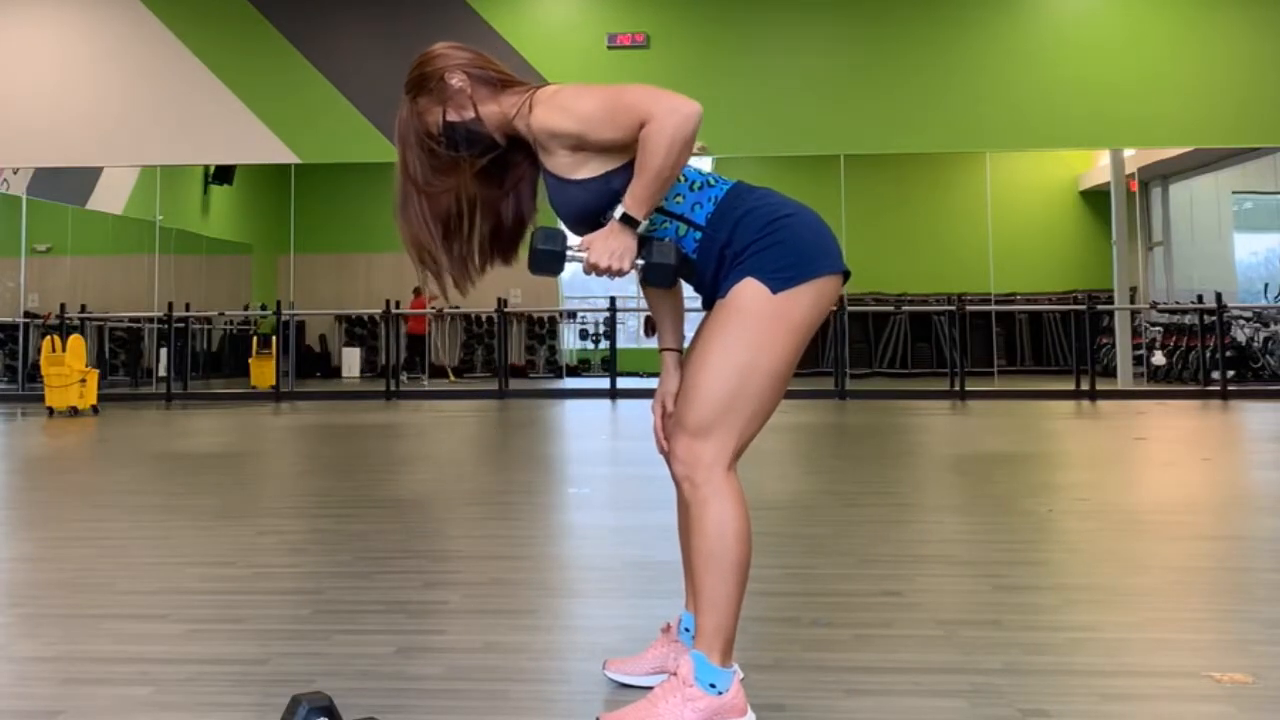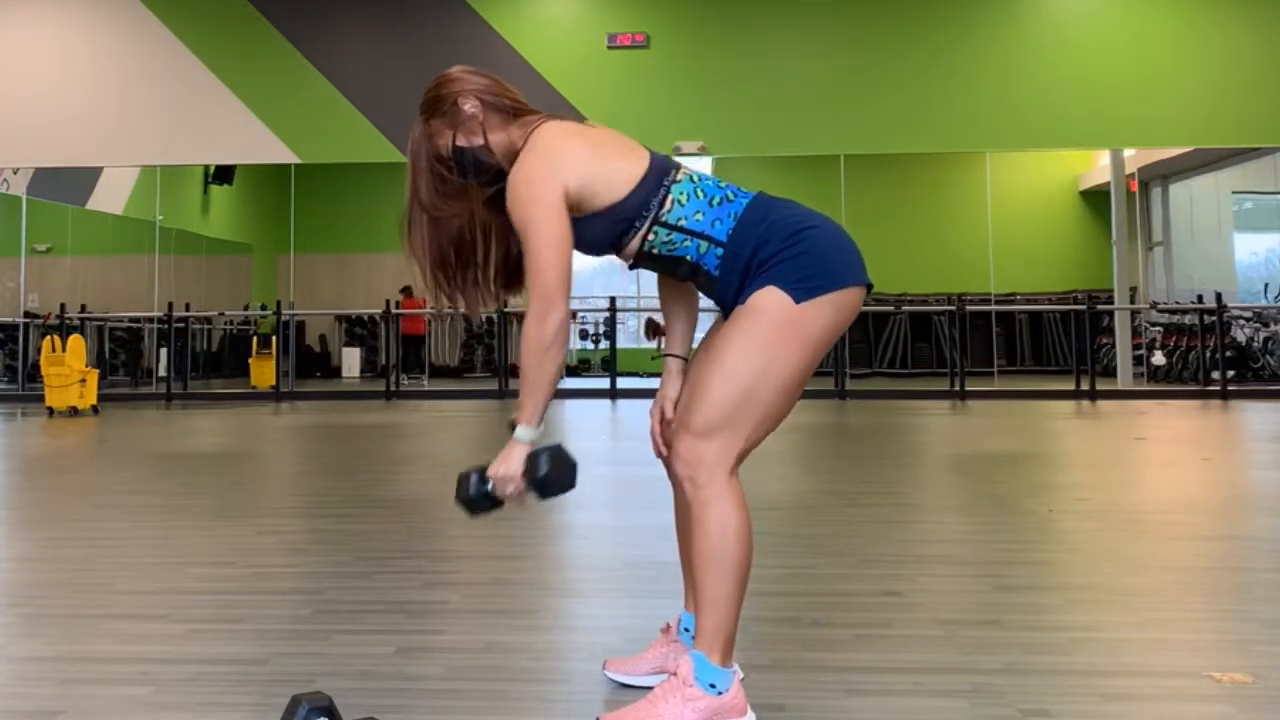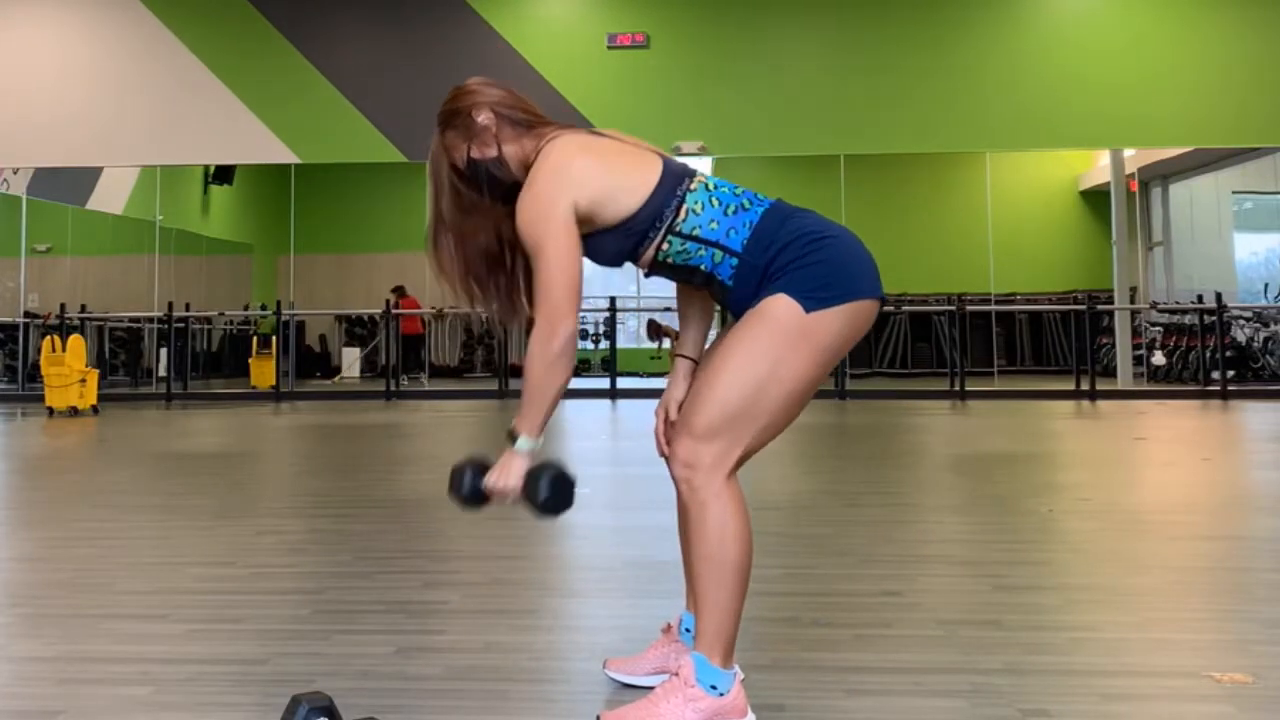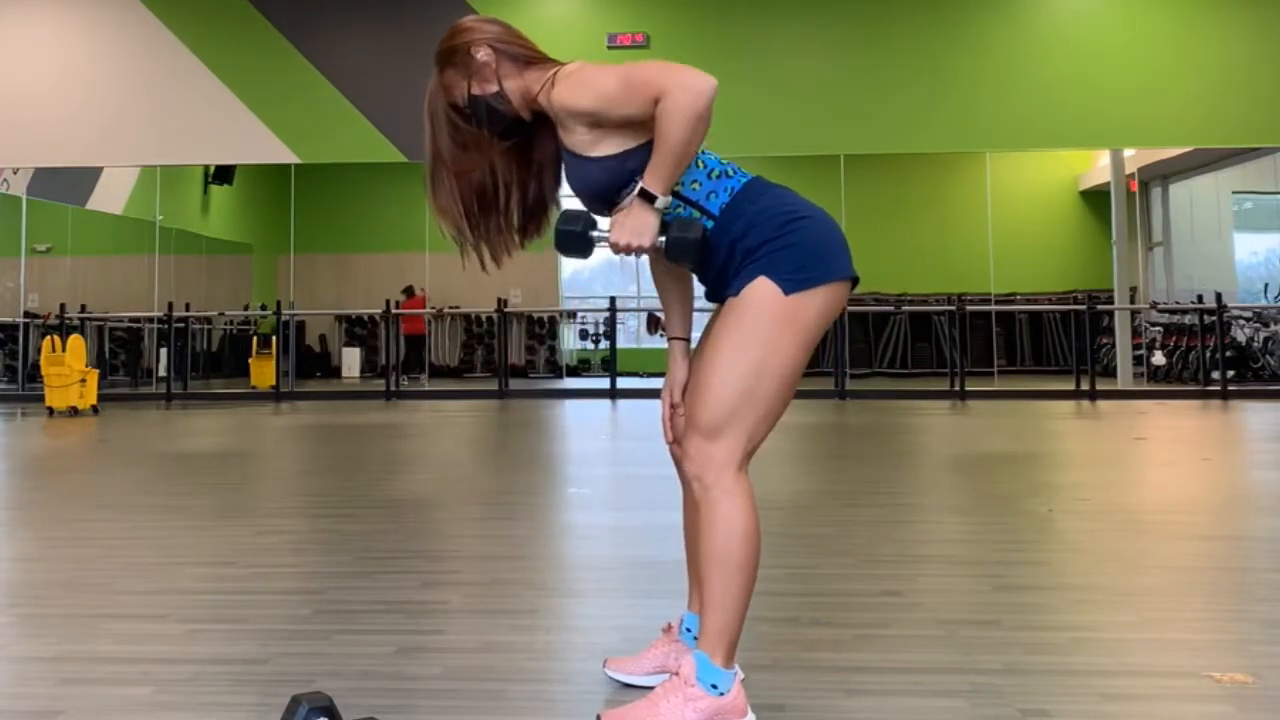
dt=0.5s
person 1, frame 1
left shoulder: (550, 112)
right shoulder: (538, 146)
left elbow: (679, 114)
left wrist: (622, 225)
right wrist: (672, 363)
left hip: (777, 252)
right hip: (768, 257)
left knee: (700, 454)
right knee: (687, 450)
right ankle: (694, 638)
person 1, frame 2
left shoulder: (535, 164)
right shoulder: (563, 147)
left elbow: (550, 313)
left wrist: (522, 437)
right wrist: (675, 366)
left hip: (800, 265)
right hip: (793, 266)
left knee: (703, 455)
right knee: (685, 448)
right ankle: (693, 638)
person 1, frame 3
left shoulder: (546, 179)
right shoulder: (583, 154)
left elbow: (555, 331)
left wrist: (518, 450)
right wrist: (685, 367)
left hip: (814, 273)
right hip: (807, 271)
left knee: (701, 457)
right knee: (691, 449)
right ankle: (695, 640)
person 1, frame 4
left shoulder: (569, 90)
right shoulder: (558, 127)
left elbow: (693, 86)
left wrist: (644, 203)
right wrist: (678, 350)
left hip: (784, 251)
right hip: (775, 256)
left knee: (712, 457)
right knee: (694, 450)
right ankle: (695, 639)
